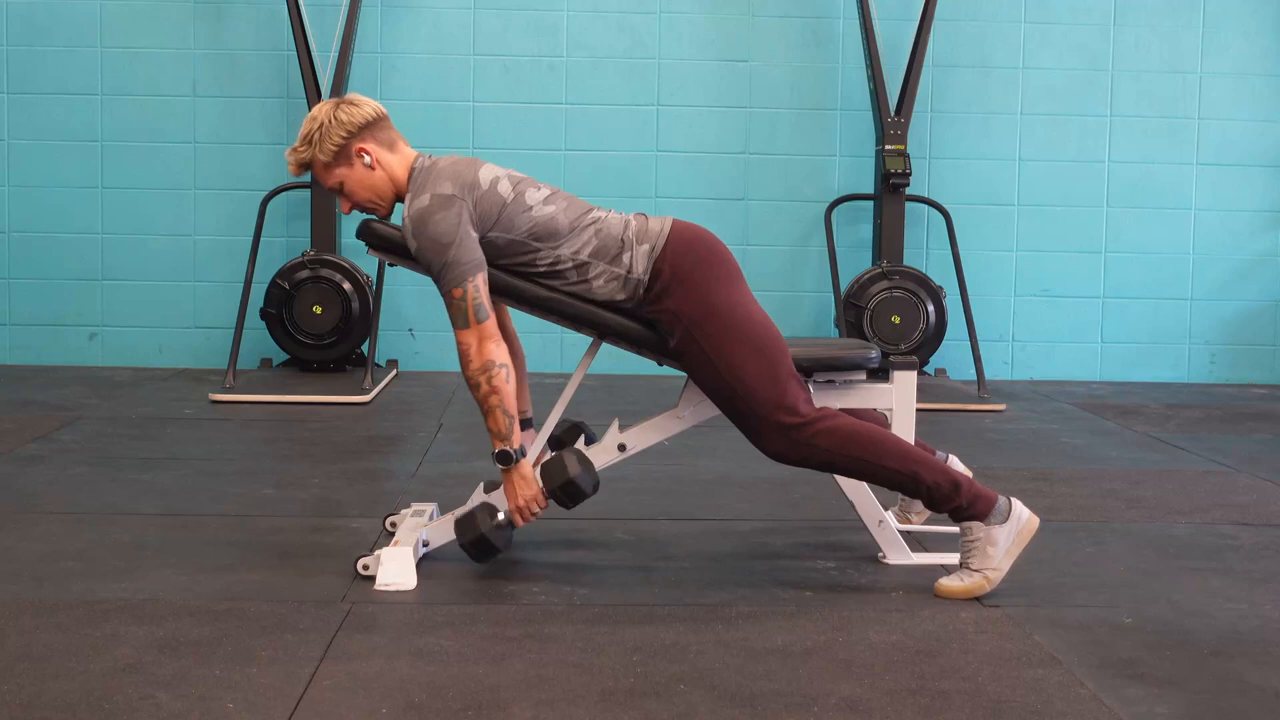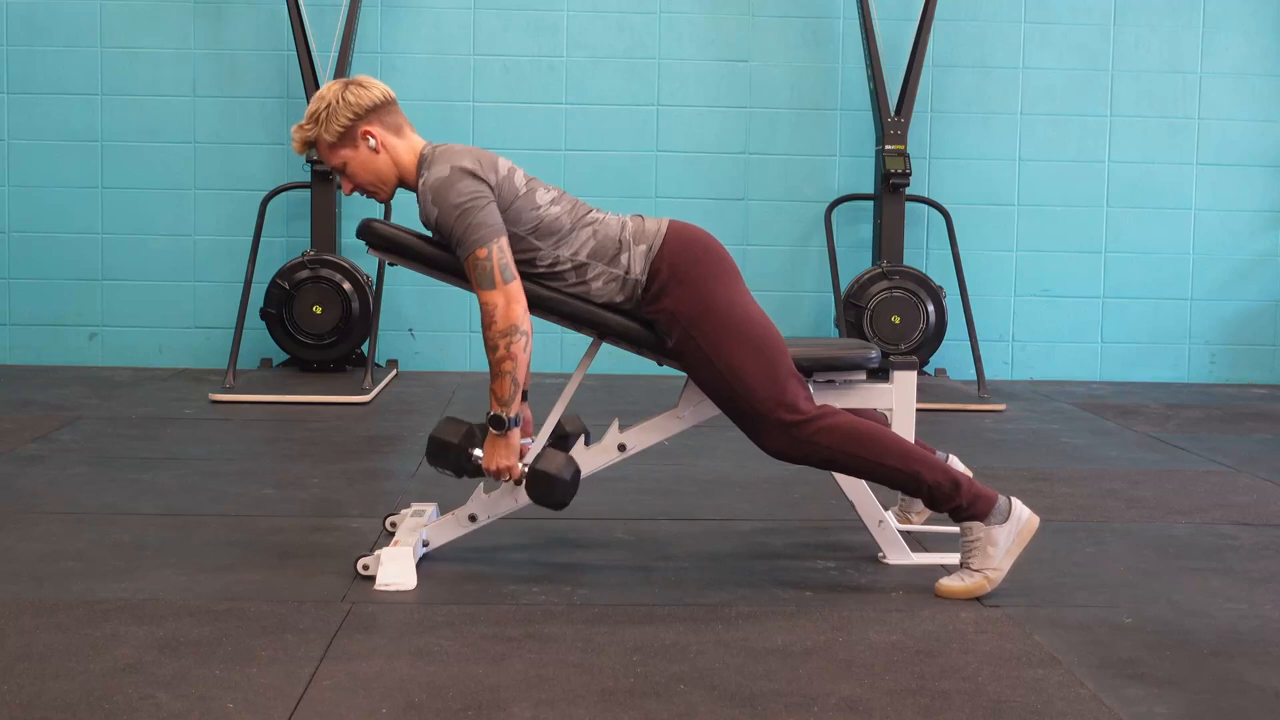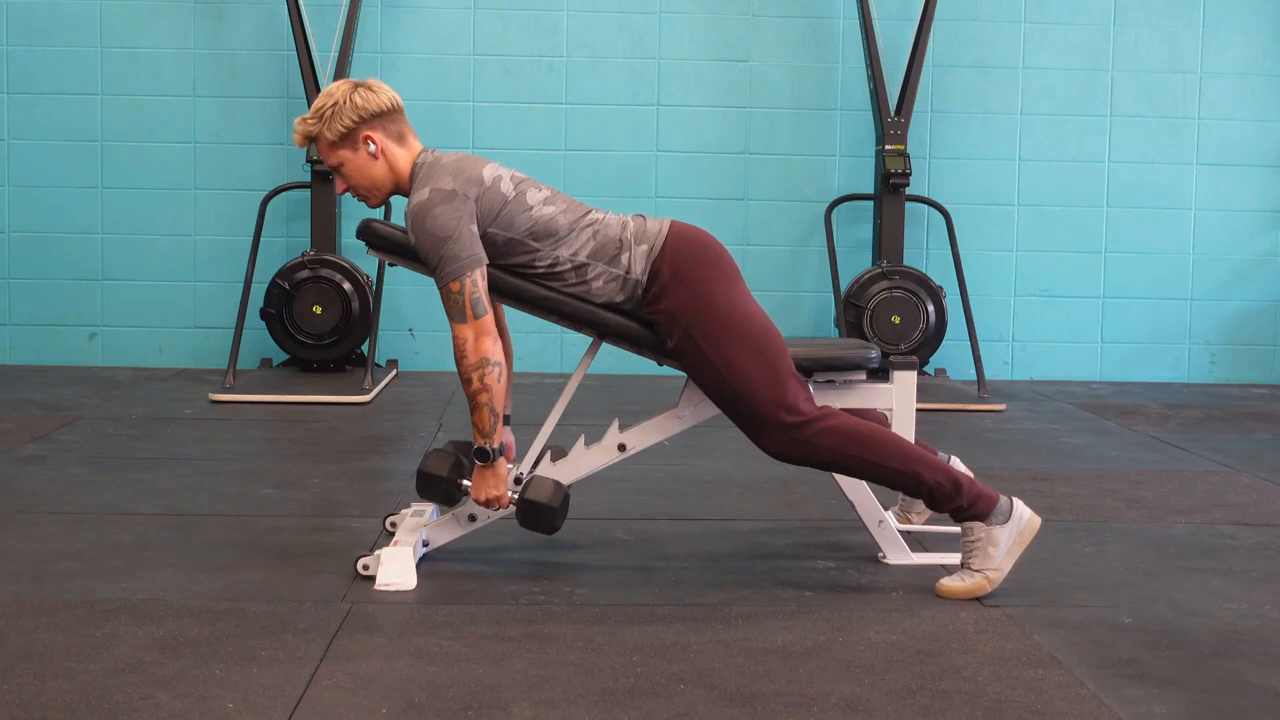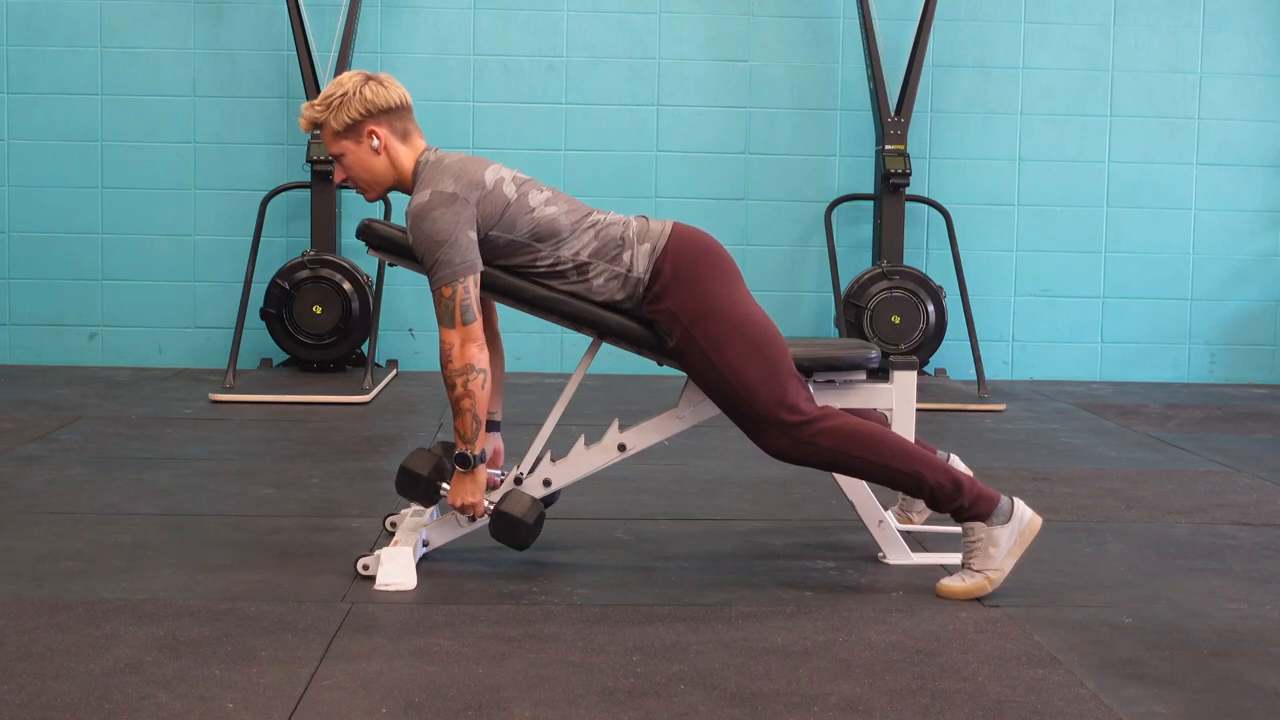
dt=0.5s
person 1, frame 1
left shoulder: (431, 210)
right shoulder: (444, 185)
left elbow: (480, 348)
right elbow: (496, 326)
left wrist: (512, 462)
right wrist: (523, 427)
left hip: (674, 273)
right hip: (668, 259)
left knee: (786, 423)
right knee: (778, 406)
left ankle: (987, 511)
right ankle: (927, 463)
person 1, frame 2
left shoulder: (448, 182)
right shoulder: (446, 178)
left elbow: (507, 313)
right elbow: (506, 298)
left wrist: (501, 428)
right wrist: (518, 401)
left hip: (671, 274)
right hip: (665, 262)
left knee: (787, 421)
right knee: (779, 406)
left ankle: (989, 511)
right ankle: (928, 465)
person 1, frame 3
left shoulder: (433, 205)
right shoulder: (446, 180)
left elbow: (475, 343)
right elbow: (491, 322)
left wrist: (488, 459)
right wrist: (499, 426)
left hip: (673, 276)
right hip: (668, 260)
left knee: (787, 421)
right knee: (780, 407)
left ankle: (989, 511)
right ankle: (928, 465)
person 1, frame 4
left shoulder: (433, 206)
right shoulder: (449, 178)
left elbow: (463, 348)
right elbow: (482, 325)
left wrist: (468, 465)
right wrist: (489, 429)
left hip: (675, 275)
right hip: (669, 262)
left knee: (788, 422)
right knee: (781, 410)
left ankle: (991, 511)
right ankle: (927, 463)
